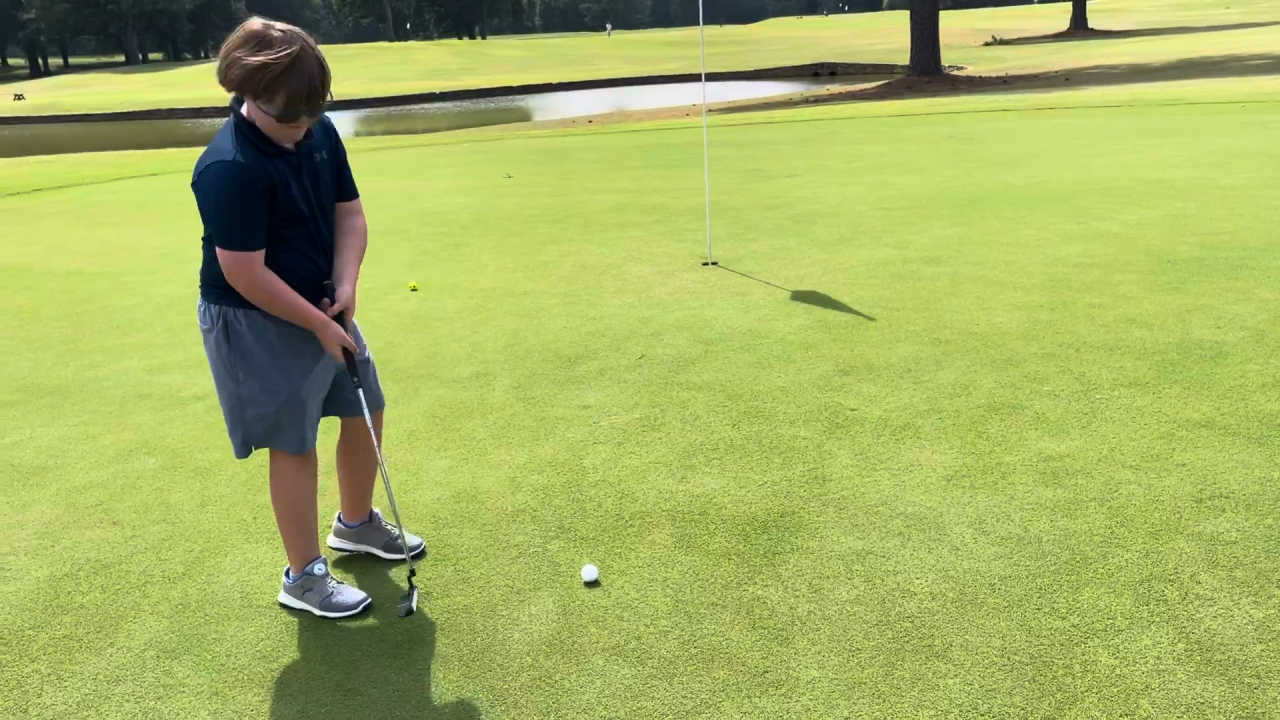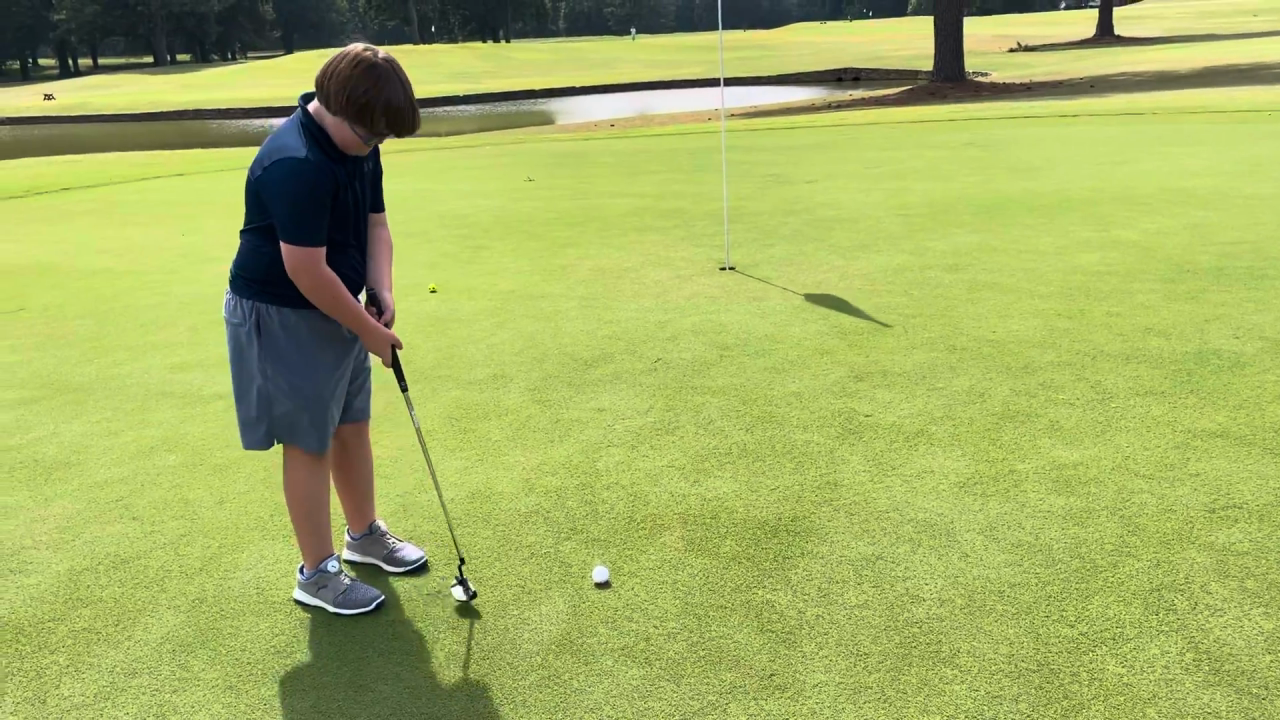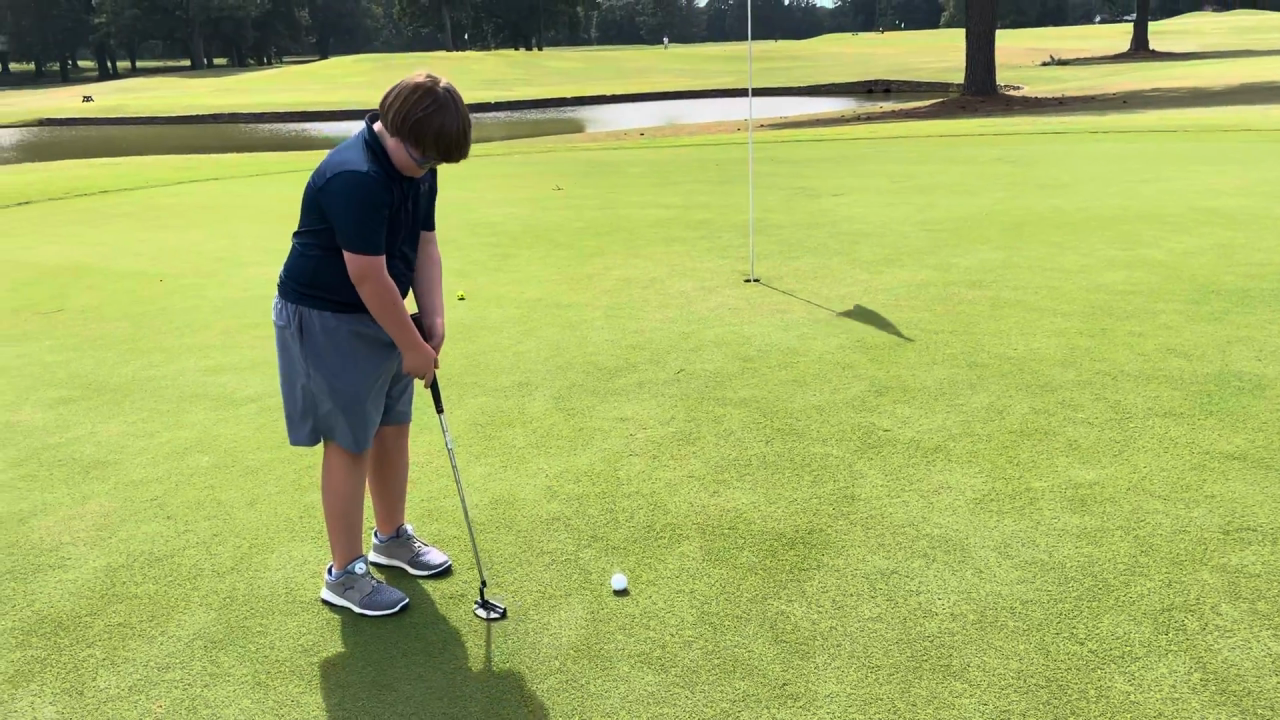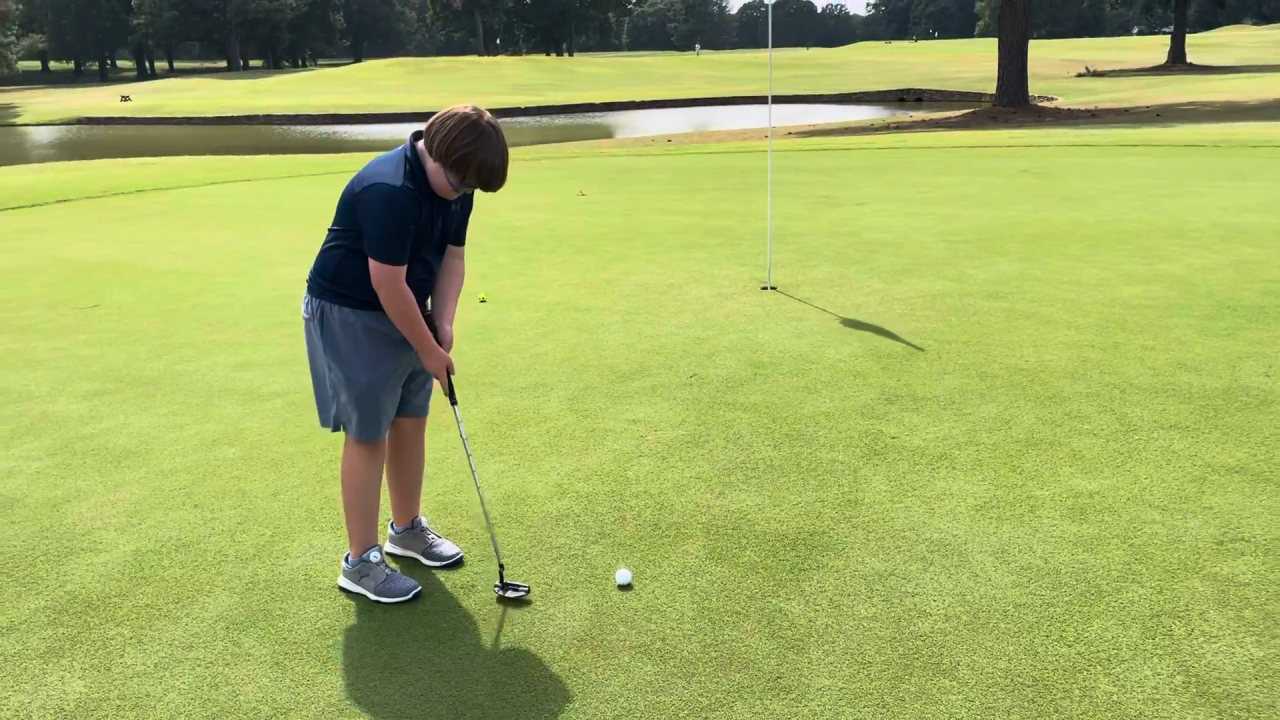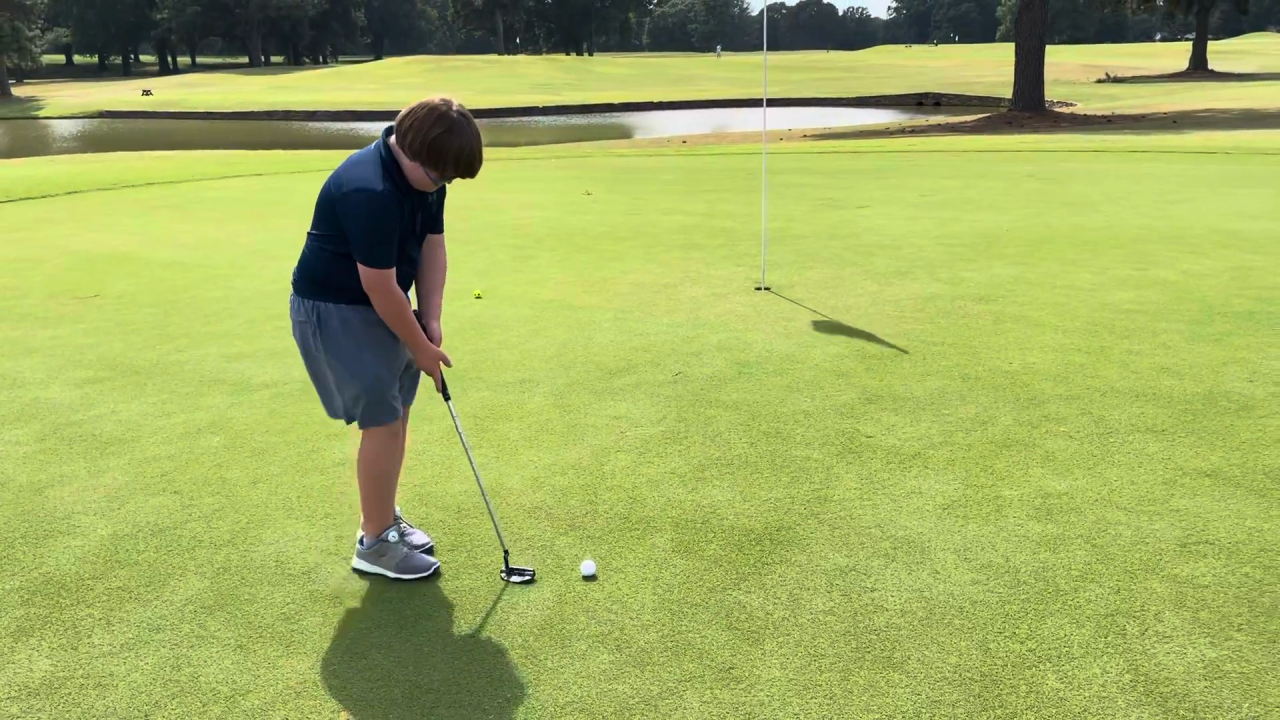
dt=0.5s
person 1, frame 1
left shoulder: (319, 133)
right shoulder: (230, 169)
left elbow: (349, 212)
right elbow: (244, 275)
left wrist: (345, 285)
right wrist: (319, 325)
left hip: (318, 306)
right hip: (255, 322)
left knee: (365, 411)
right knee: (292, 444)
left ankle: (357, 522)
right ankle: (302, 576)
person 1, frame 2
left shoulder: (359, 147)
right shoulder: (295, 166)
left elbow: (375, 225)
right elbow: (305, 269)
left wrist: (382, 294)
right wrist: (366, 328)
left hip: (336, 309)
right hip: (279, 316)
left knee: (352, 425)
right knee: (309, 442)
left ankle: (364, 533)
right ankle: (316, 572)
person 1, frame 3
left shoulder: (418, 168)
right shoulder: (354, 179)
left elbow: (424, 245)
right elbow: (368, 277)
left wrist: (433, 320)
right wrist: (411, 346)
left hip: (380, 315)
right hip: (325, 320)
left knee: (393, 427)
right knee: (349, 442)
left ankle: (391, 536)
right ankle: (344, 573)
person 1, frame 4
left shoulder: (454, 186)
right shoulder: (388, 191)
left elbow: (451, 257)
right elbow: (388, 284)
left wrist: (443, 324)
right wrist: (428, 350)
left hip: (404, 313)
right hip: (348, 315)
left knee: (411, 420)
right knee: (367, 434)
left ankle: (407, 527)
right ankle: (361, 561)
person 1, frame 5
left shoulder: (424, 175)
right shoulder: (370, 193)
left elbow: (432, 246)
right elbow: (379, 287)
left wrist: (431, 319)
right wrist: (421, 348)
left hip: (377, 302)
right hip: (333, 308)
left knee: (395, 411)
right knee: (382, 419)
left ankle: (381, 516)
right ankle: (374, 543)
